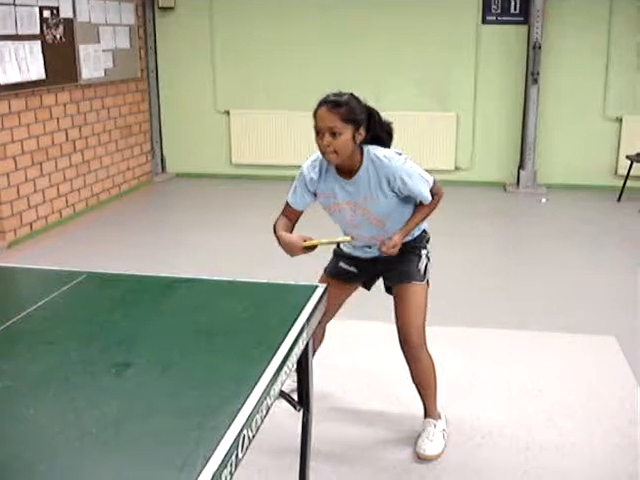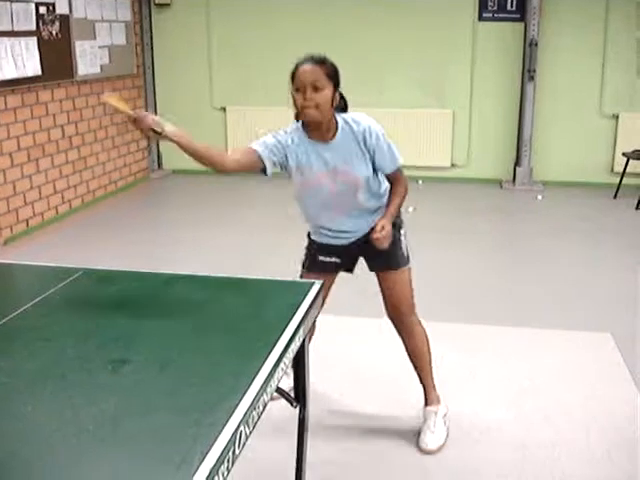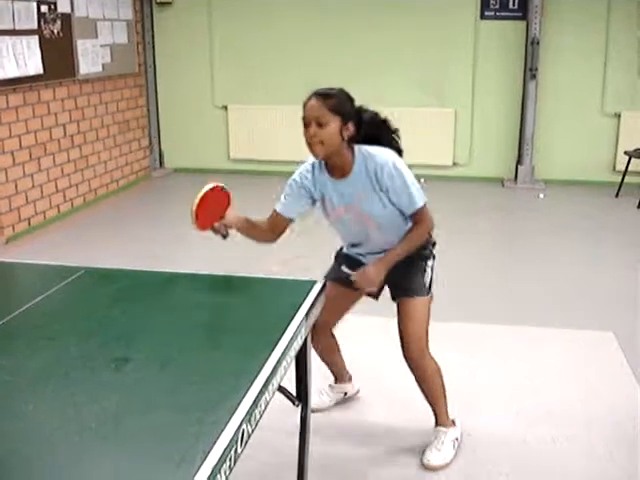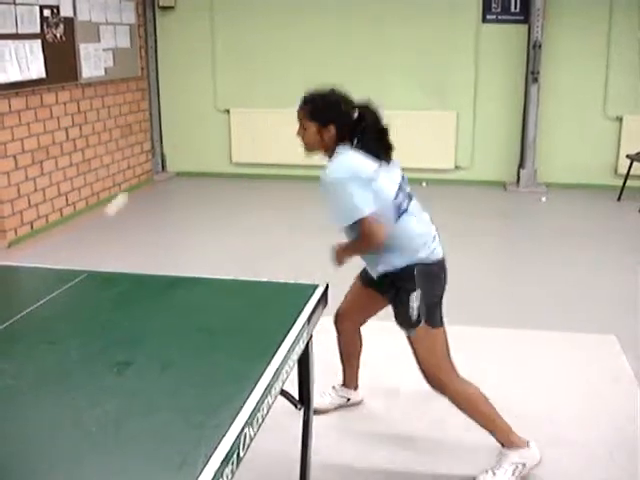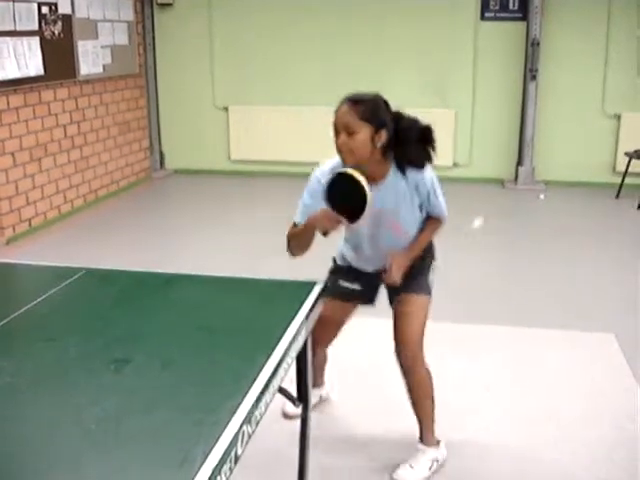
dt=0.5s
person 1, frame 1
left shoulder: (390, 166)
right shoulder: (313, 171)
left elbow: (435, 194)
right elbow: (285, 216)
left wrist: (402, 234)
right wrist: (285, 237)
left hip: (405, 247)
right hip: (354, 250)
left knee: (411, 338)
left ankle: (433, 418)
person 1, frame 2
left shoulder: (364, 130)
right shoulder: (285, 143)
left elbow: (399, 182)
right elbow: (227, 162)
left wrist: (388, 220)
right wrist: (167, 131)
left hip: (377, 229)
right hip: (325, 239)
left knee: (404, 318)
left ankle: (433, 404)
person 1, frame 3
left shoulder: (381, 164)
right shoulder: (308, 179)
left elbow: (422, 224)
right elbow: (268, 231)
left wrist: (380, 265)
right wrist: (234, 220)
left hip: (410, 255)
right hip: (357, 255)
left knee: (415, 350)
right knee: (313, 325)
left ankle: (447, 426)
right ankle: (343, 384)
person 1, frame 4
left shoulder: (338, 172)
right shoulder: (366, 156)
left elbow: (376, 236)
left wrist: (346, 249)
left hip: (414, 268)
right hip: (395, 261)
left knee: (440, 376)
right knee: (345, 318)
left ankle: (518, 448)
right ankle: (349, 389)
person 1, frame 5
left shoulder: (418, 175)
right shoulder: (326, 179)
left elbow: (437, 219)
right elbow: (294, 247)
left wrist: (404, 257)
right wrist: (315, 226)
left hip: (409, 263)
right hip: (354, 264)
left knee: (408, 351)
right knee: (315, 336)
left ankle: (431, 444)
right ankle: (316, 388)
